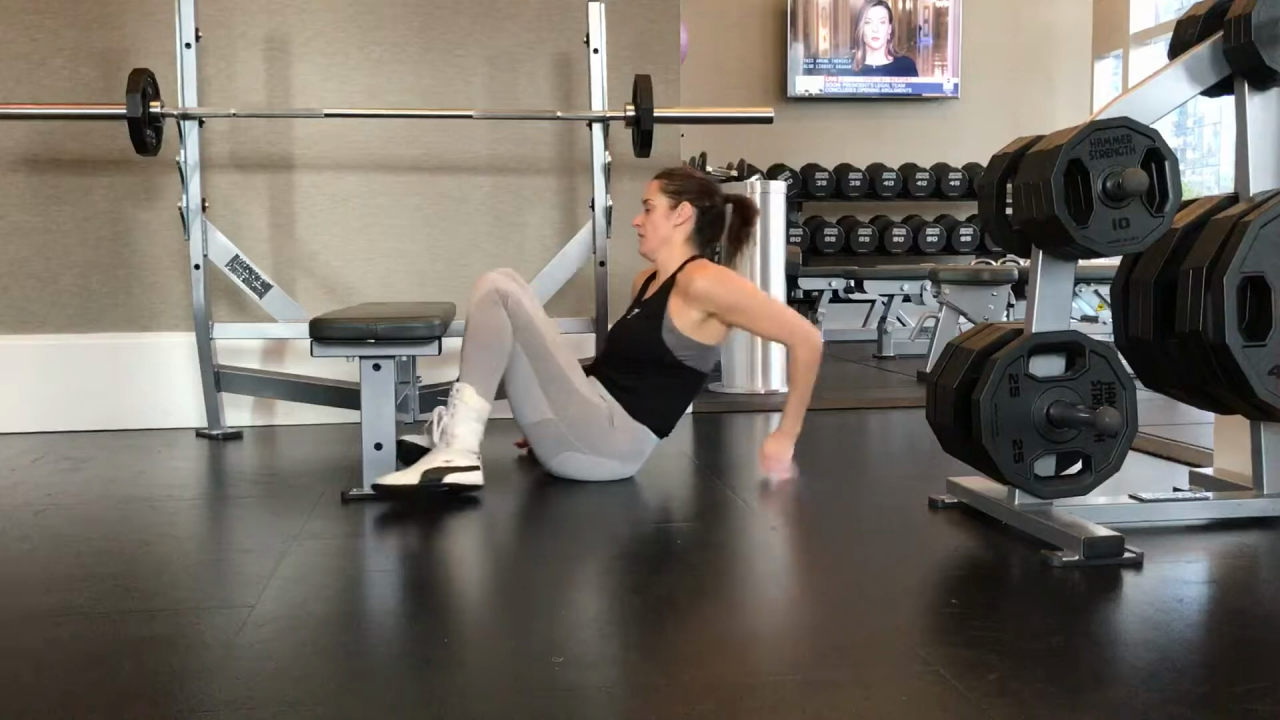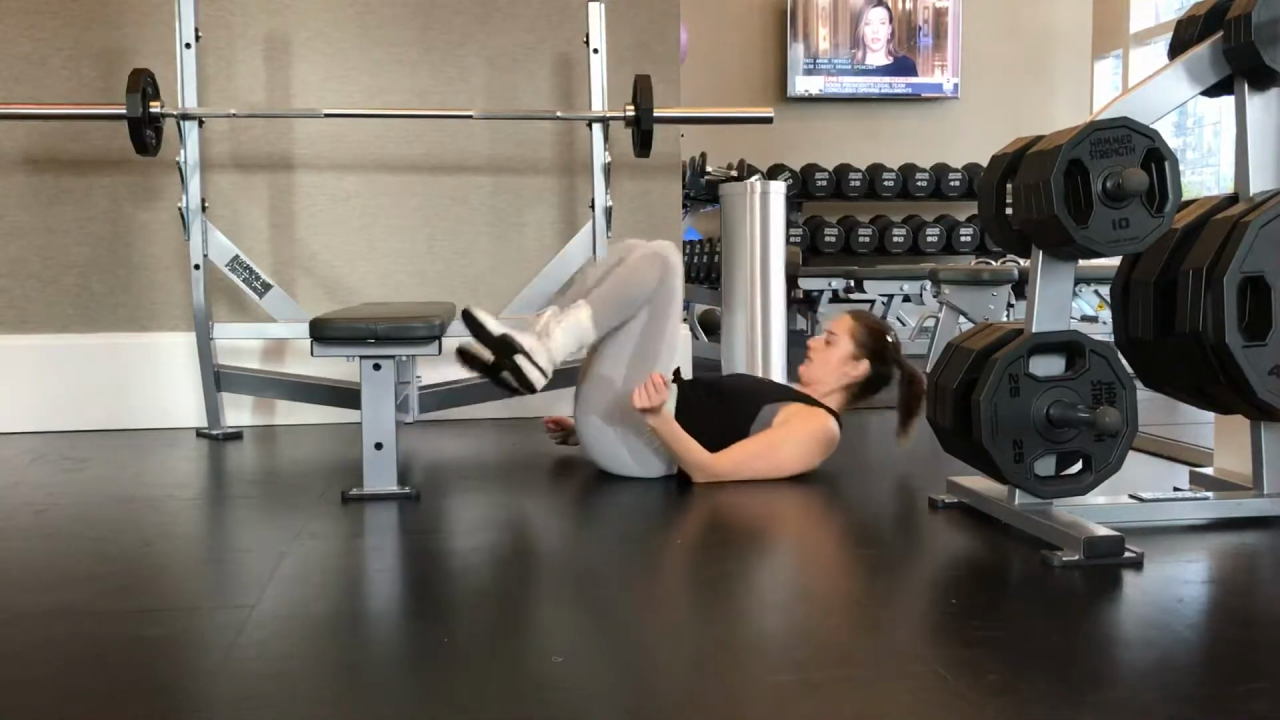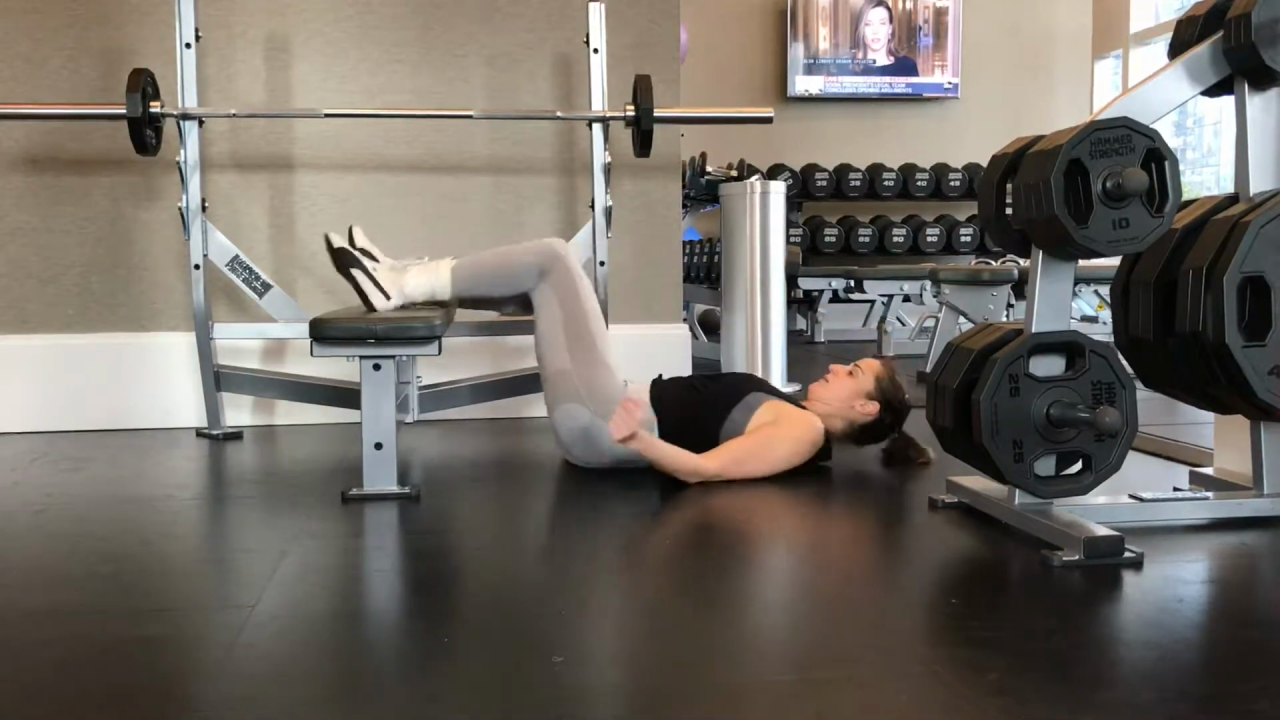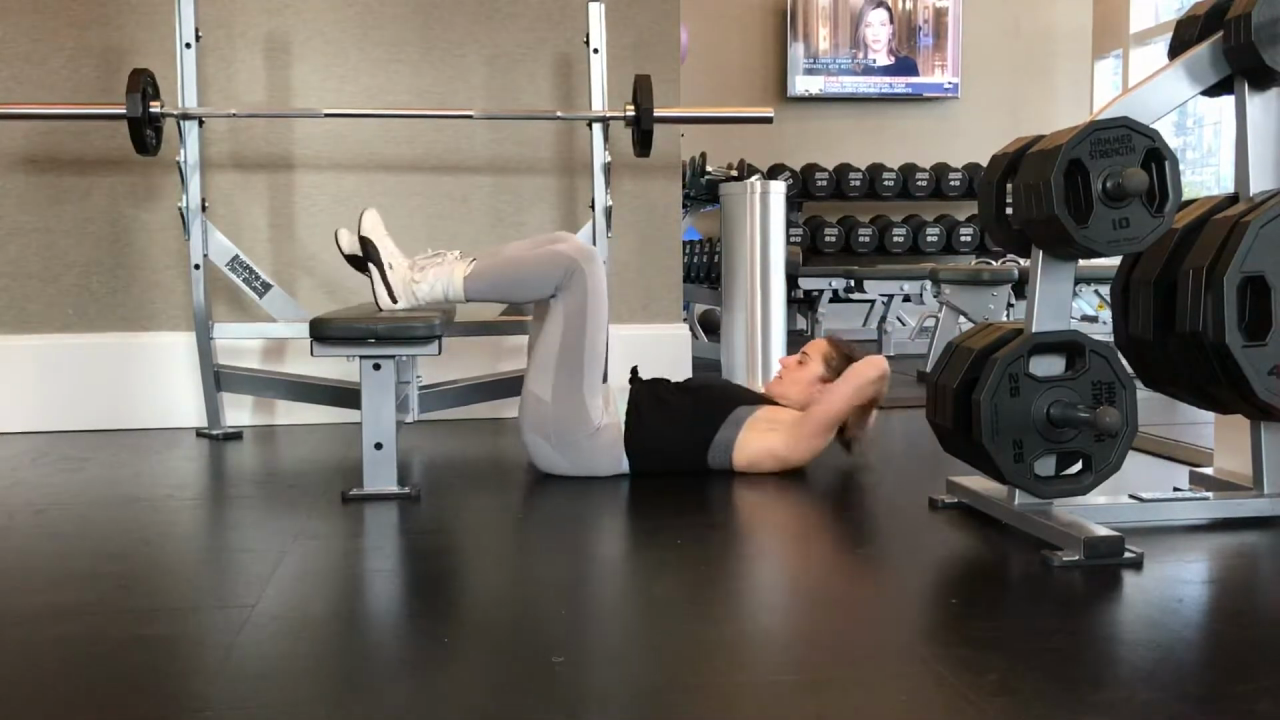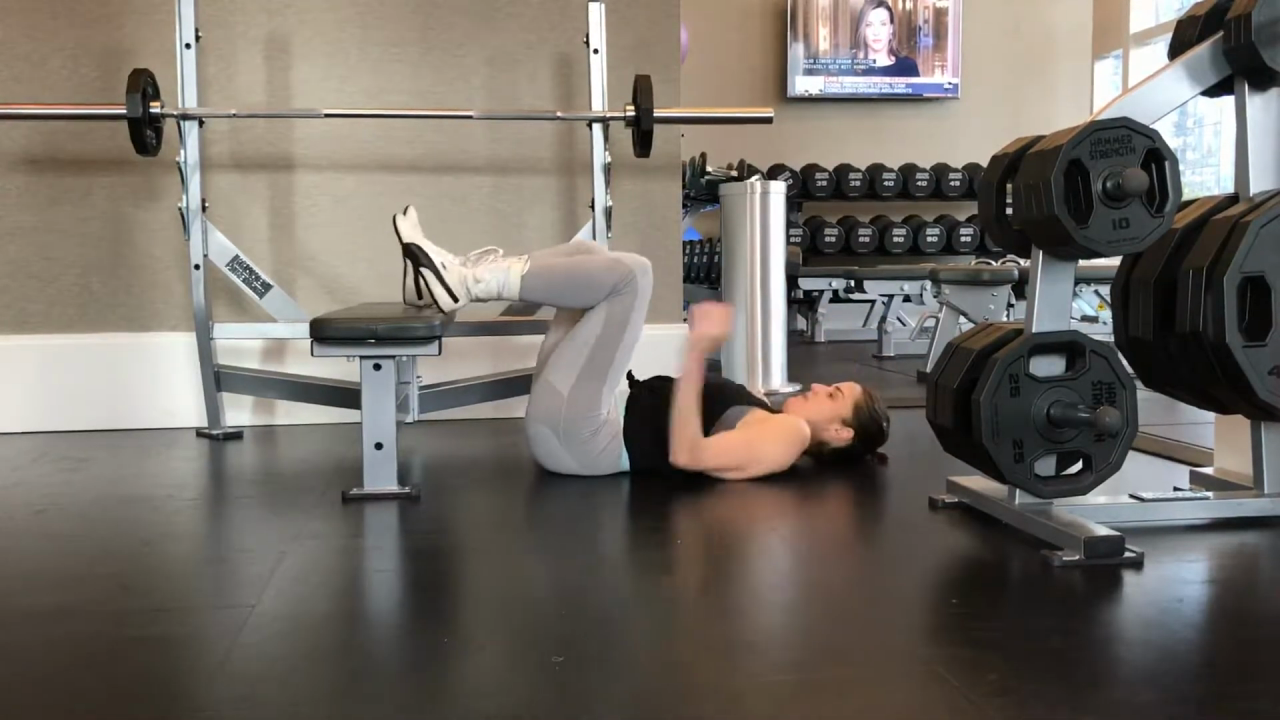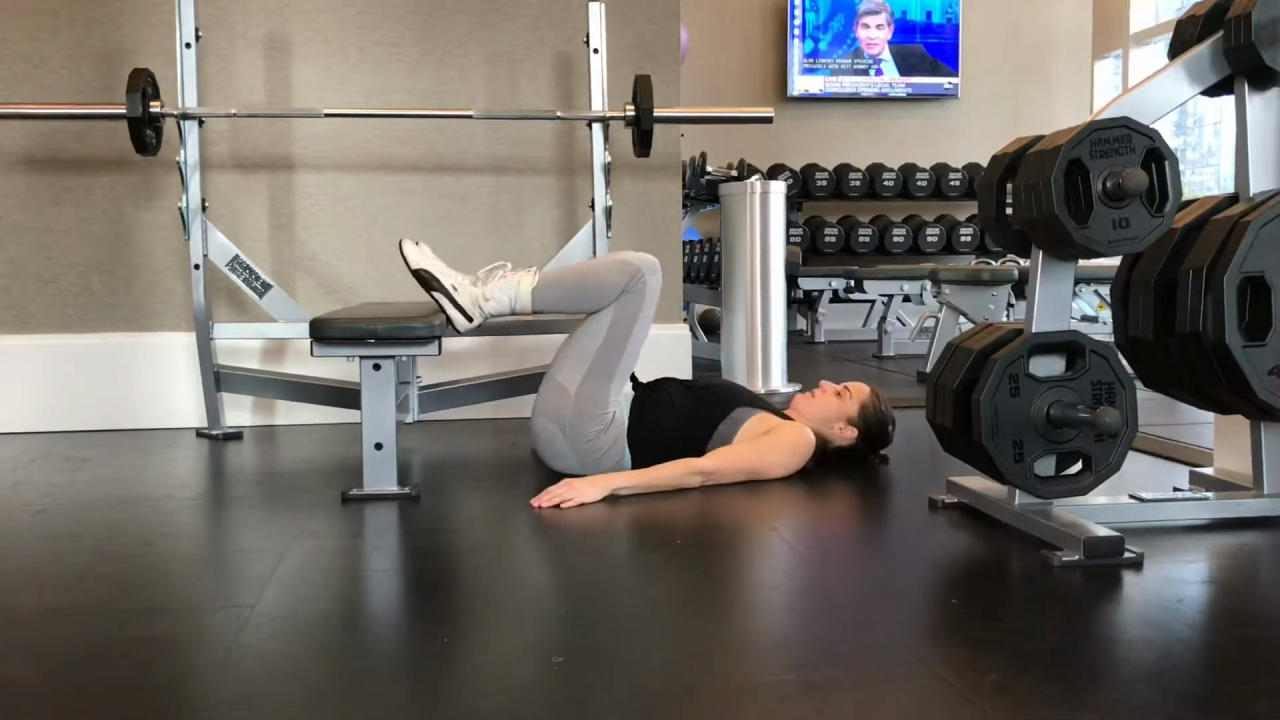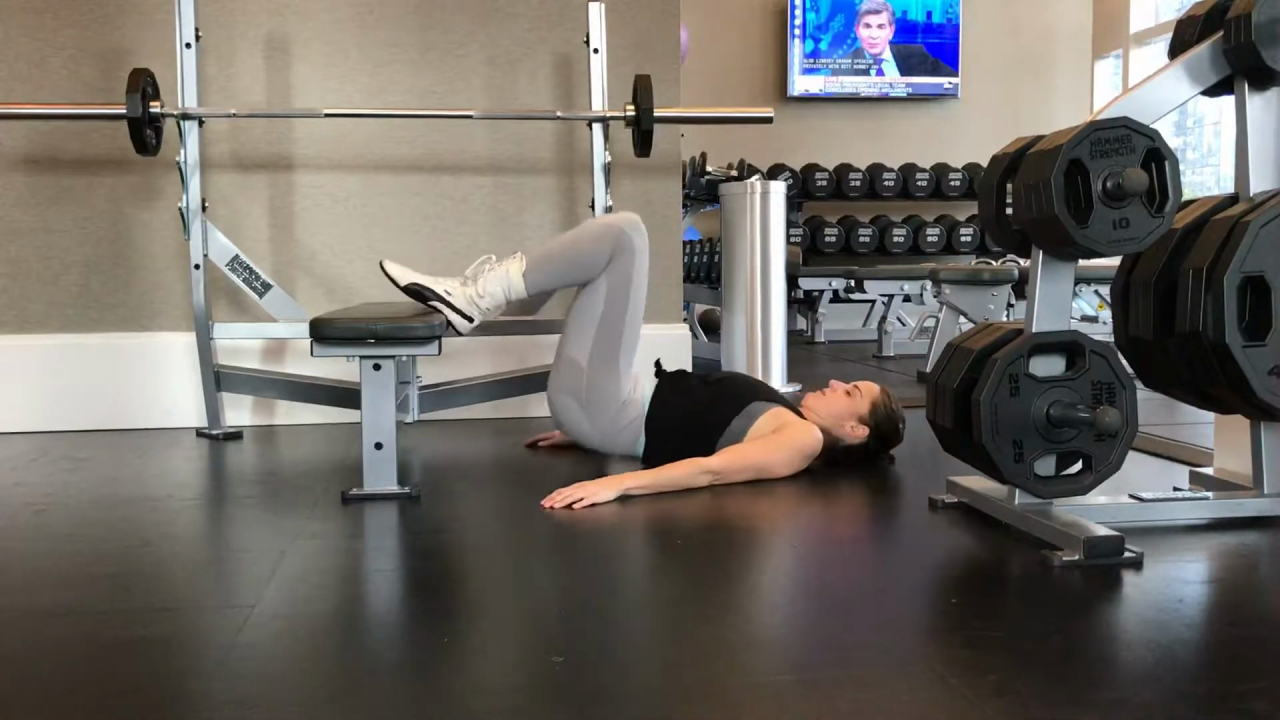
dt=0.7s
person 1, frame 1
left shoulder: (704, 284)
right shoulder: (648, 282)
left elbow: (806, 340)
left wrist: (782, 441)
right wrist: (560, 419)
left hip: (605, 445)
right hip: (593, 427)
left knee: (496, 290)
right knee: (505, 287)
left ankle: (458, 453)
right ankle: (455, 438)
person 1, frame 2
left shoulder: (818, 429)
right shoulder: (795, 402)
left elbow: (708, 469)
left wrist: (654, 417)
left hip: (632, 438)
right hip: (616, 421)
left knee: (659, 261)
right knee: (637, 257)
left ankle: (539, 355)
right ankle: (533, 350)
person 1, frame 3
left shoulder: (801, 435)
right shoulder: (792, 416)
left elbow: (704, 468)
left wrist: (635, 439)
left hip: (598, 416)
right hip: (620, 410)
left knee: (553, 255)
right knee: (547, 282)
left ankle: (398, 285)
right ankle: (400, 281)
person 1, frame 4
left shoulder: (797, 437)
right shoulder: (765, 412)
left elbow: (873, 367)
left wrist: (858, 409)
left hip: (578, 442)
right hip: (605, 414)
left knee: (577, 263)
right knee: (562, 248)
left ankle: (411, 287)
right ankle: (411, 275)
person 1, frame 5
left shoulder: (788, 436)
right shoulder: (771, 423)
left elbow: (686, 453)
left wrist: (696, 353)
left hip: (576, 439)
right hip: (574, 423)
left knee: (630, 272)
right knee: (588, 255)
left ankle: (464, 280)
right ankle: (455, 278)
person 1, frame 6
left shoulder: (794, 442)
right shoulder: (773, 425)
left elbow: (703, 470)
left wrist: (604, 483)
left hip: (584, 439)
right hip: (593, 428)
left knee: (638, 272)
right knee: (628, 276)
left ankle: (479, 298)
right ankle: (477, 295)
person 1, frame 7
left shoulder: (805, 440)
right shoulder: (787, 422)
left elbow: (713, 468)
left wrist: (617, 484)
left hip: (605, 413)
right hip: (618, 414)
left knee: (625, 233)
right knee: (620, 238)
left ankle: (474, 298)
right ankle: (473, 299)
